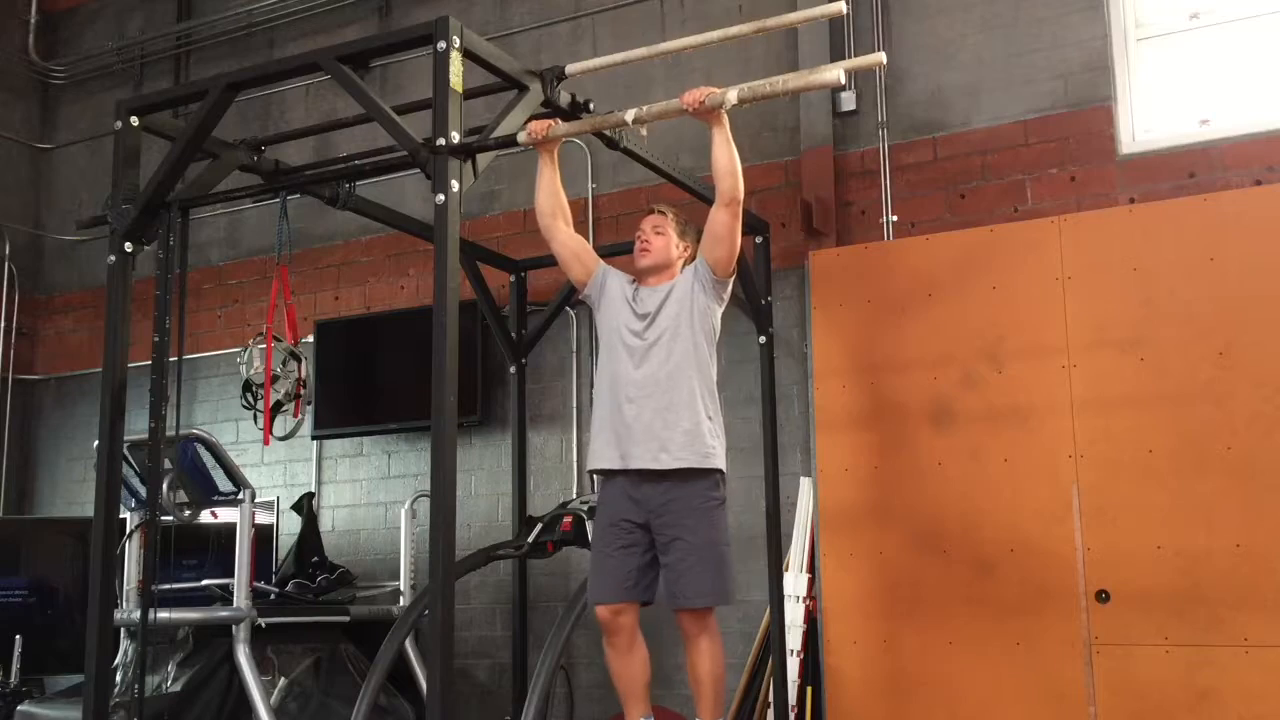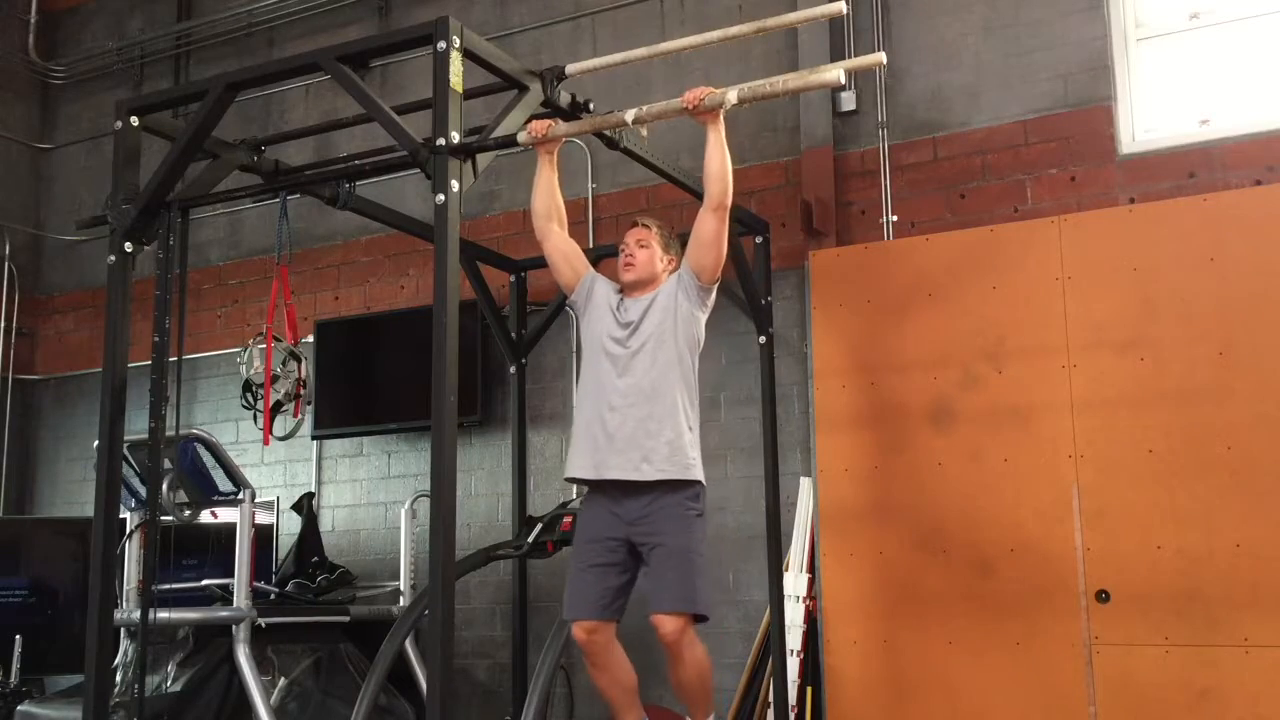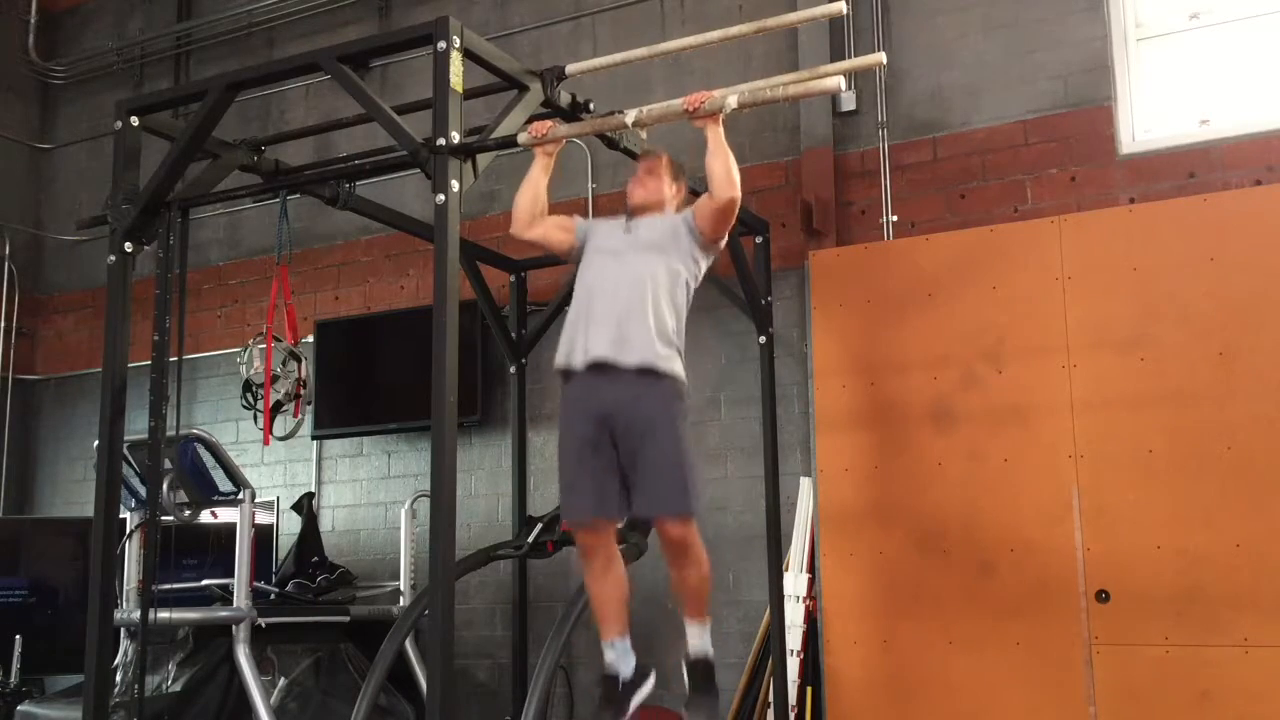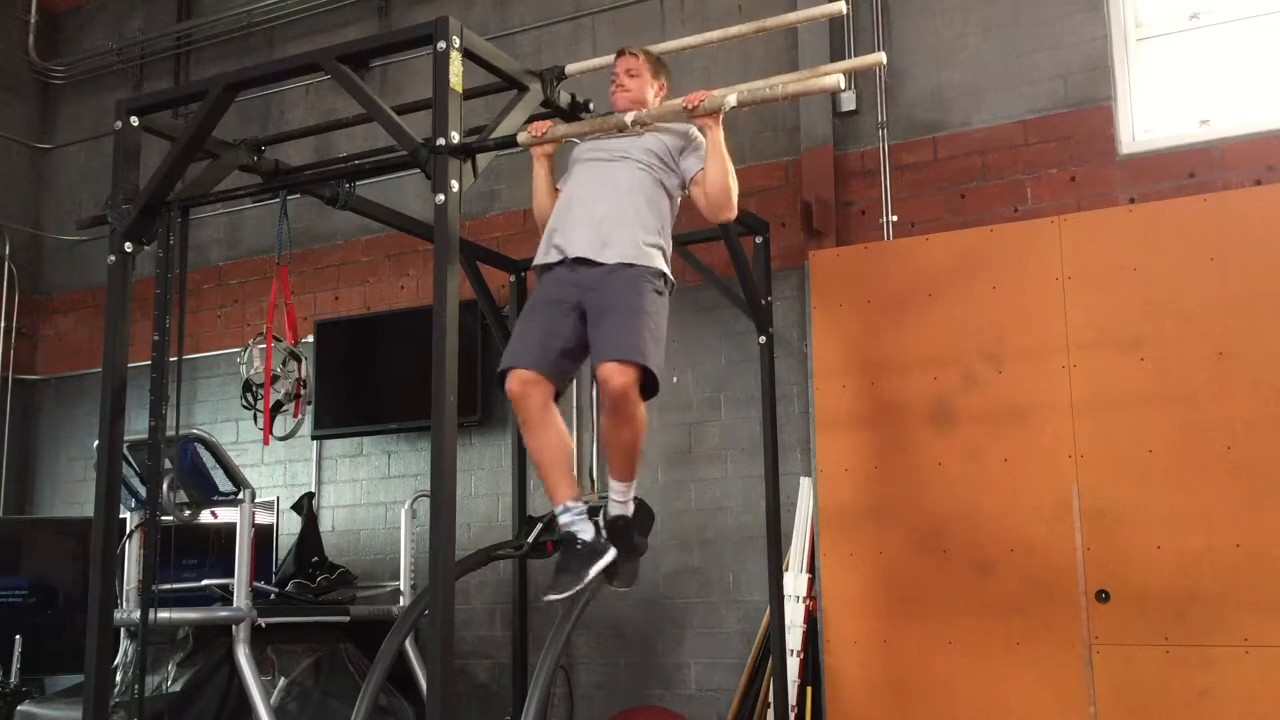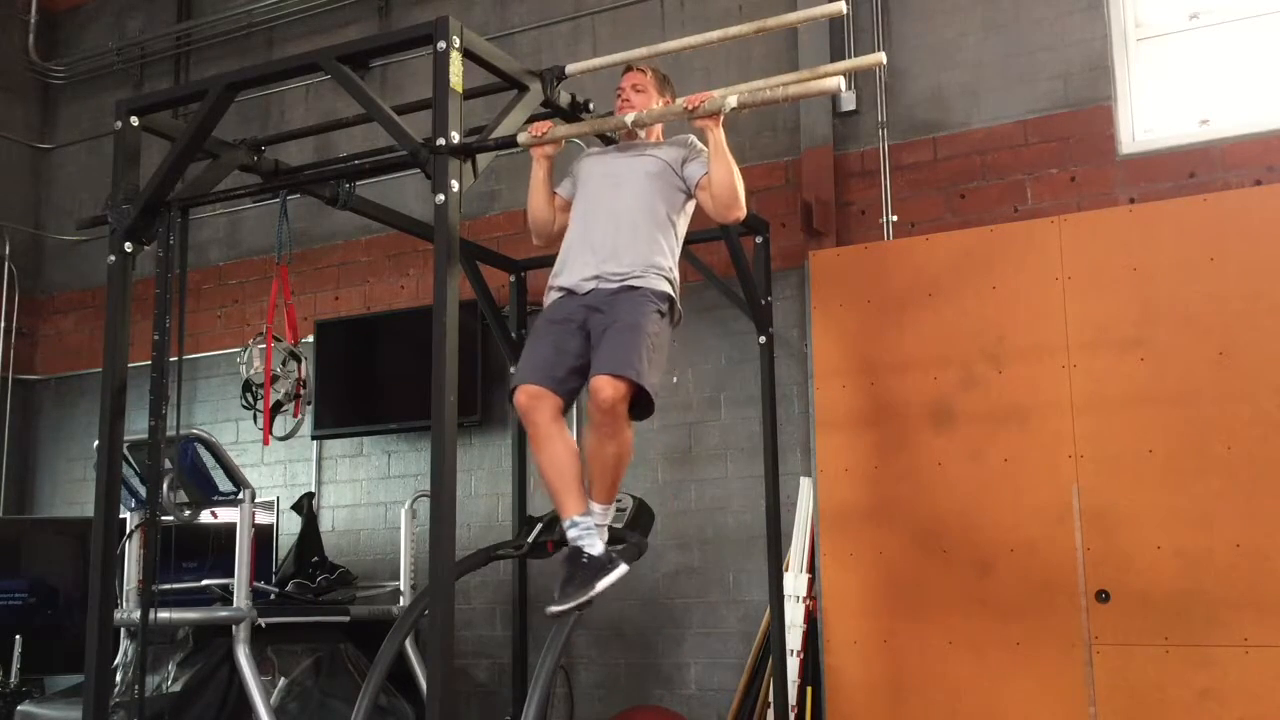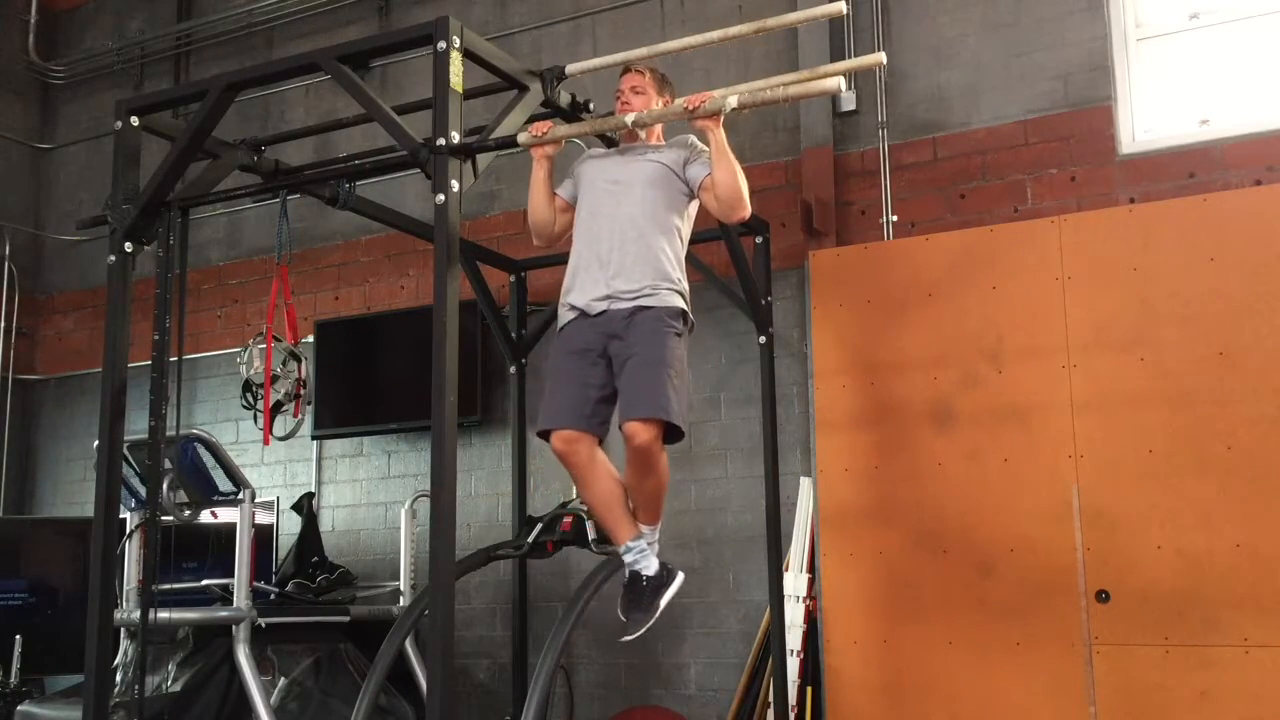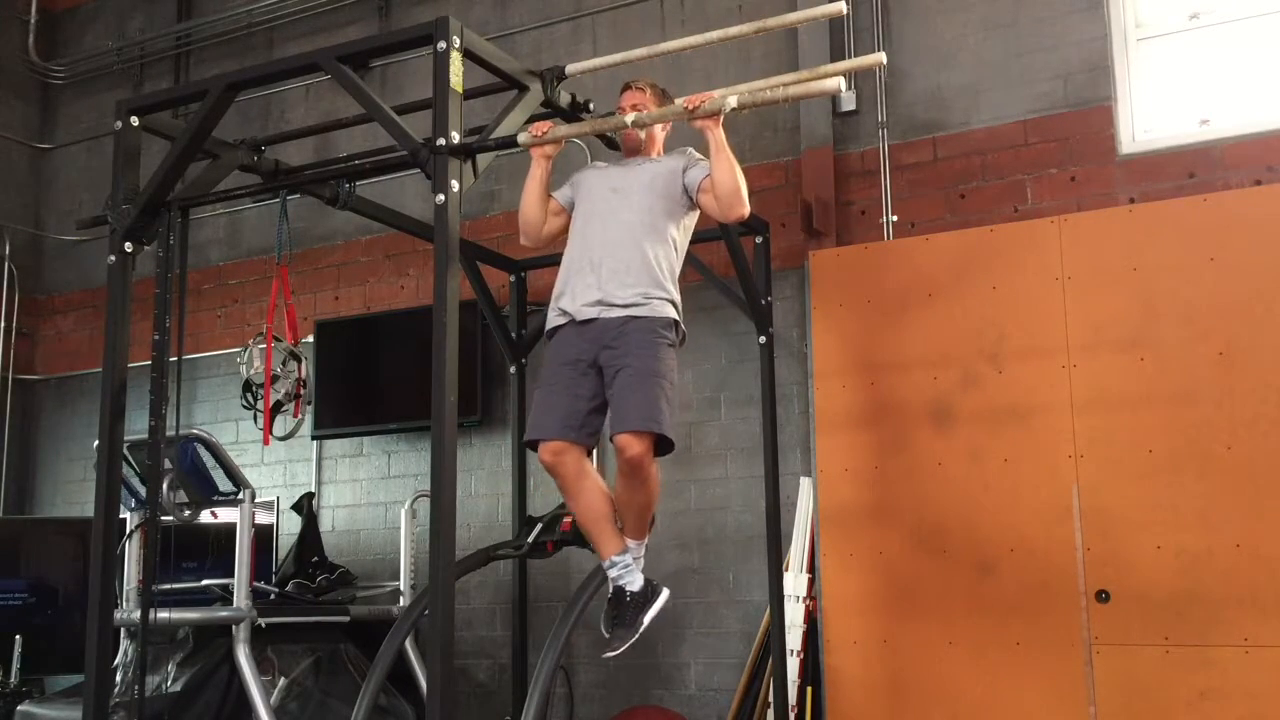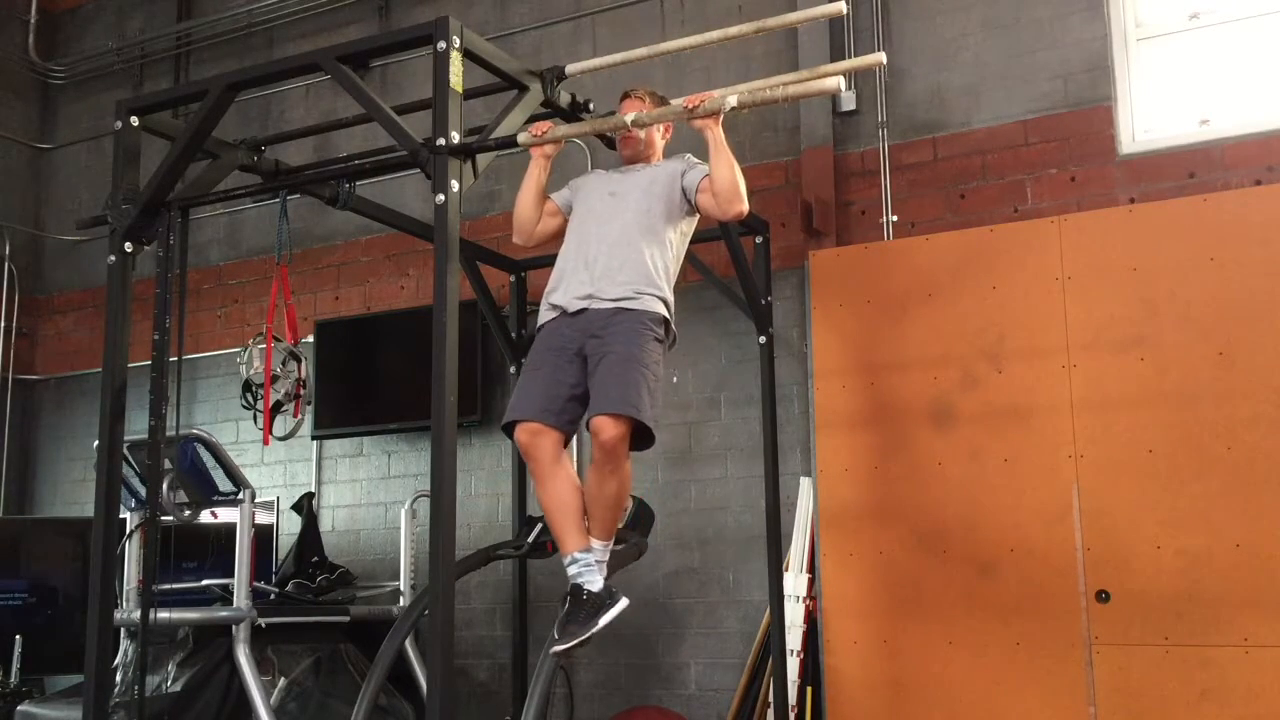
dt=0.5s
person 1, frame 1
left shoulder: (701, 287)
right shoulder: (609, 292)
left elbow: (730, 201)
right elbow: (555, 225)
left wrist: (717, 122)
right wrist: (548, 155)
left hip: (688, 474)
right hip: (621, 477)
left knee: (695, 618)
right knee: (613, 614)
person 1, frame 2
left shoulder: (684, 298)
right shoulder: (593, 300)
left elbow: (717, 206)
right elbow: (549, 227)
left wrist: (713, 124)
right wrist: (546, 156)
left hip: (669, 489)
right hip: (603, 494)
left knee: (673, 626)
right knee: (589, 630)
person 1, frame 3
left shoulder: (687, 227)
right shoulder: (598, 231)
left elbow: (727, 195)
right elbow: (522, 226)
left wrist: (711, 128)
right wrist: (544, 158)
left hip: (650, 380)
right hip: (585, 384)
left knee: (676, 529)
right knee: (591, 531)
left ankle: (699, 653)
right ankle: (623, 666)
person 1, frame 4
left shoulder: (678, 138)
right shoulder: (585, 147)
left elbow: (722, 208)
right elbow: (549, 221)
left wrist: (712, 129)
right wrist: (541, 158)
left hip: (631, 269)
right hip: (561, 271)
left knee: (618, 379)
right knee: (525, 385)
left ankle: (620, 514)
right ankle: (579, 529)
person 1, frame 5
left shoulder: (682, 151)
right shoulder: (588, 161)
left elbow: (731, 208)
right elbow: (542, 231)
left wrist: (712, 131)
right wrist: (541, 161)
left hip: (639, 289)
right hip: (570, 294)
left knee: (609, 392)
right knee: (533, 400)
left ankle: (597, 533)
right ankle: (587, 546)
person 1, frame 6
left shoulder: (683, 153)
right shoulder: (589, 163)
left elbow: (735, 207)
right elbow: (544, 232)
left wrist: (713, 131)
right wrist: (541, 161)
left hip: (651, 307)
right hip: (582, 313)
left knee: (641, 433)
right knee: (568, 439)
left ankle: (648, 549)
right ankle: (643, 566)
person 1, frame 7
left shoulder: (681, 165)
right shoulder: (588, 176)
left elbow: (735, 208)
right elbow: (531, 233)
left wrist: (713, 132)
right wrist: (540, 161)
left hip: (642, 318)
right hip: (572, 322)
left knee: (633, 445)
right knee: (556, 449)
left ankle: (633, 564)
right ankle: (628, 582)
person 1, frame 8
left shoulder: (681, 172)
right shoulder: (588, 183)
left elbow: (732, 205)
right elbow: (525, 232)
left wrist: (712, 131)
right wrist: (540, 160)
left hip: (633, 312)
right hip: (563, 317)
left knee: (610, 431)
right knee: (534, 435)
left ankle: (595, 567)
right ankle: (586, 581)
